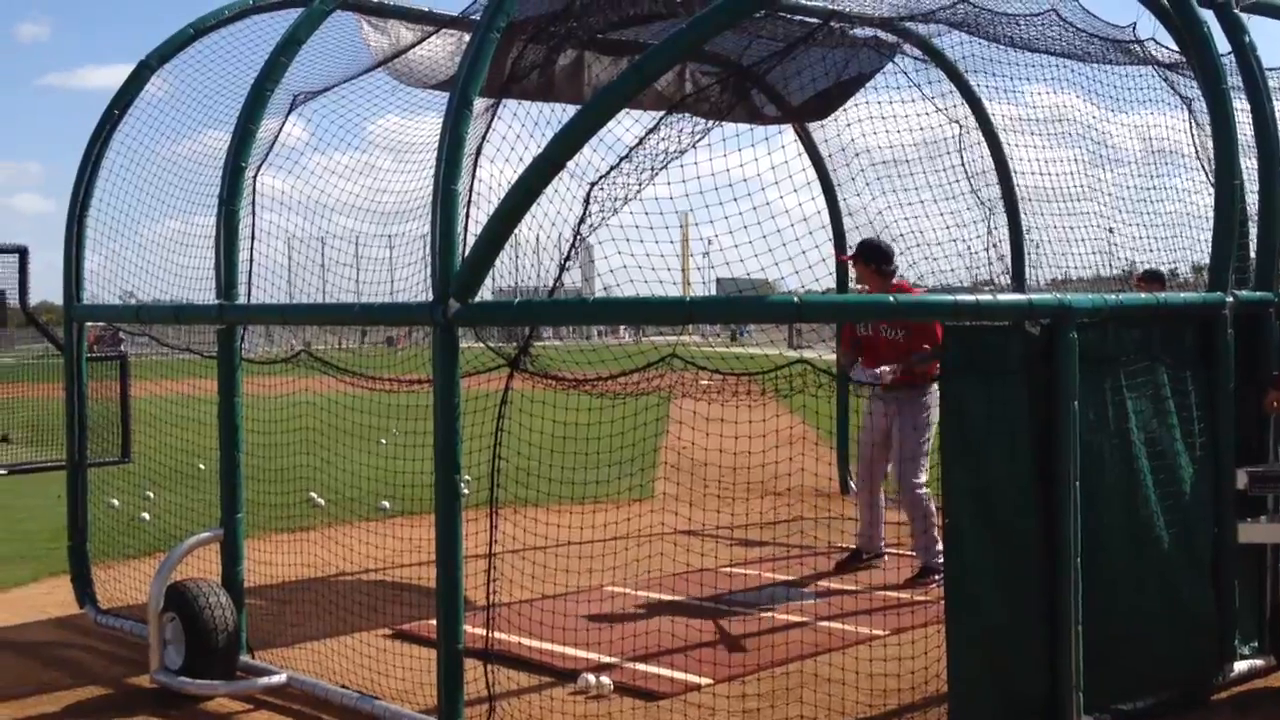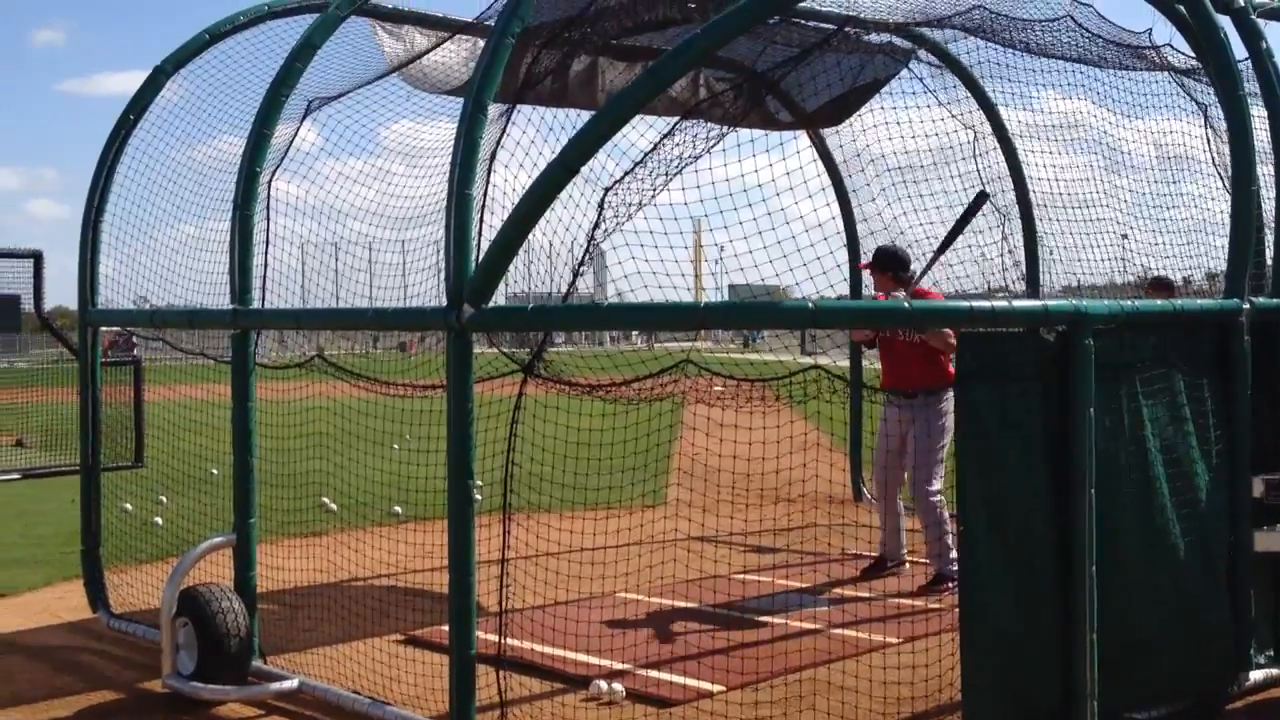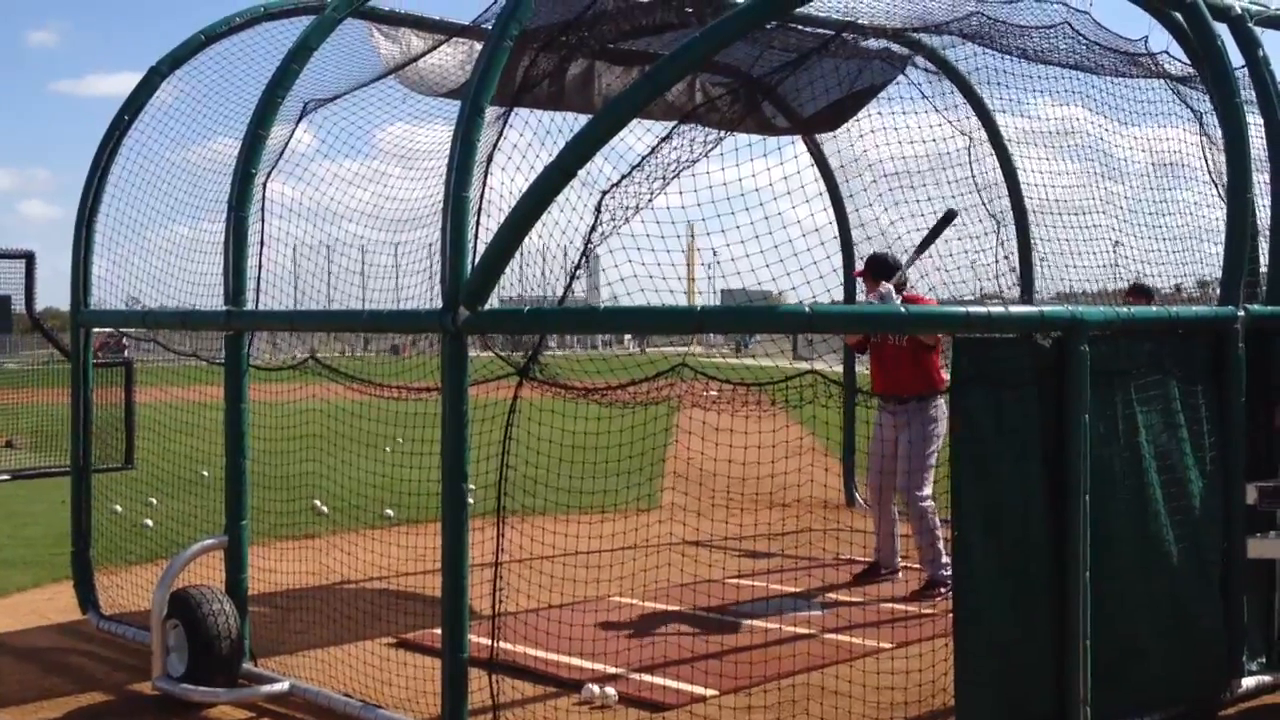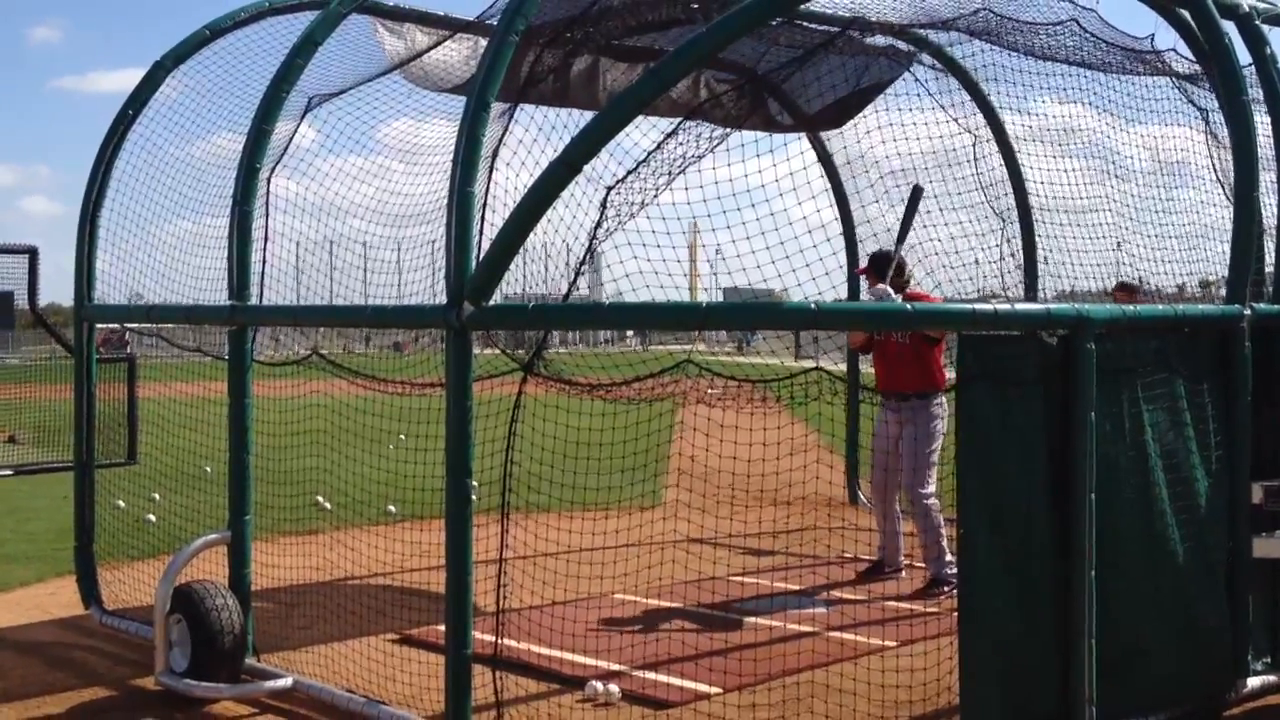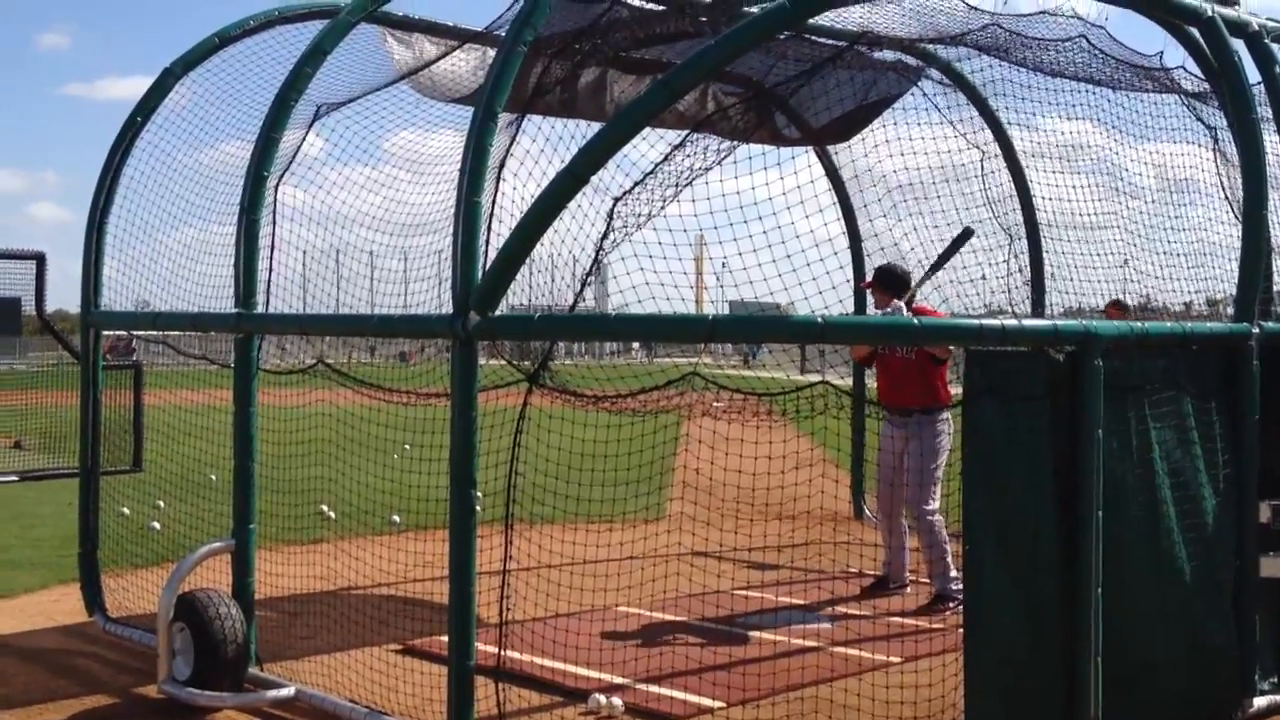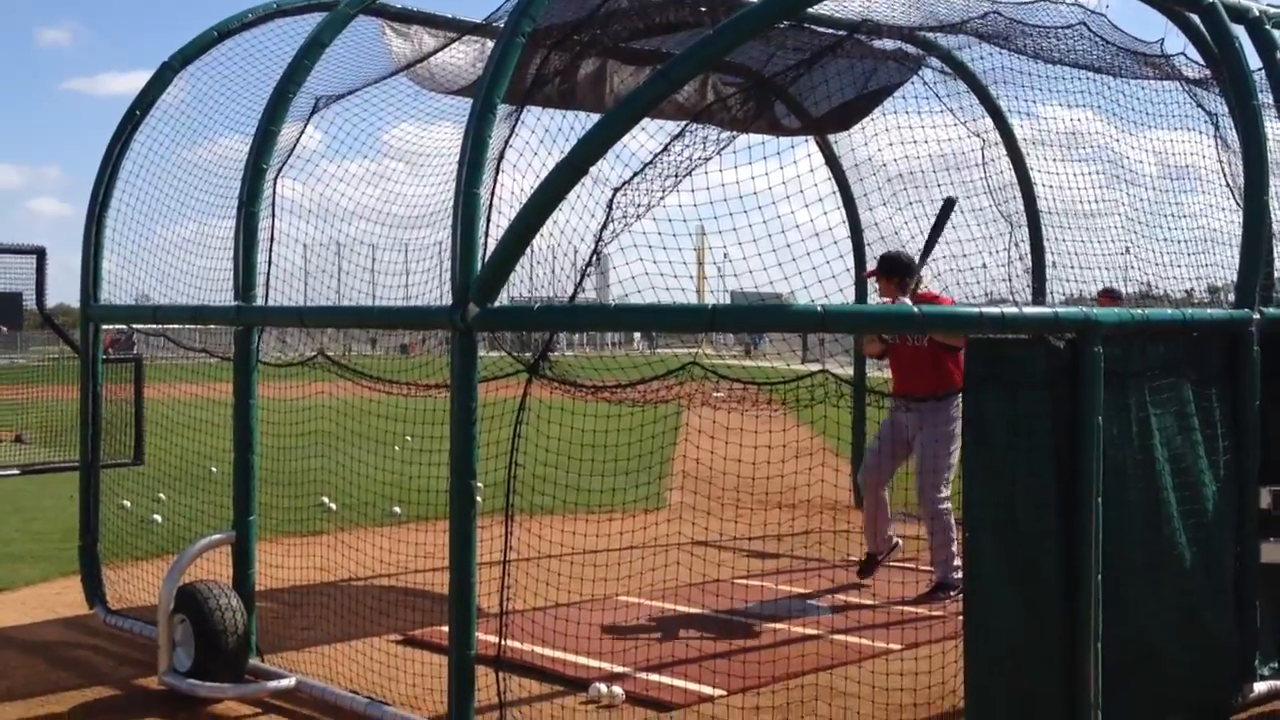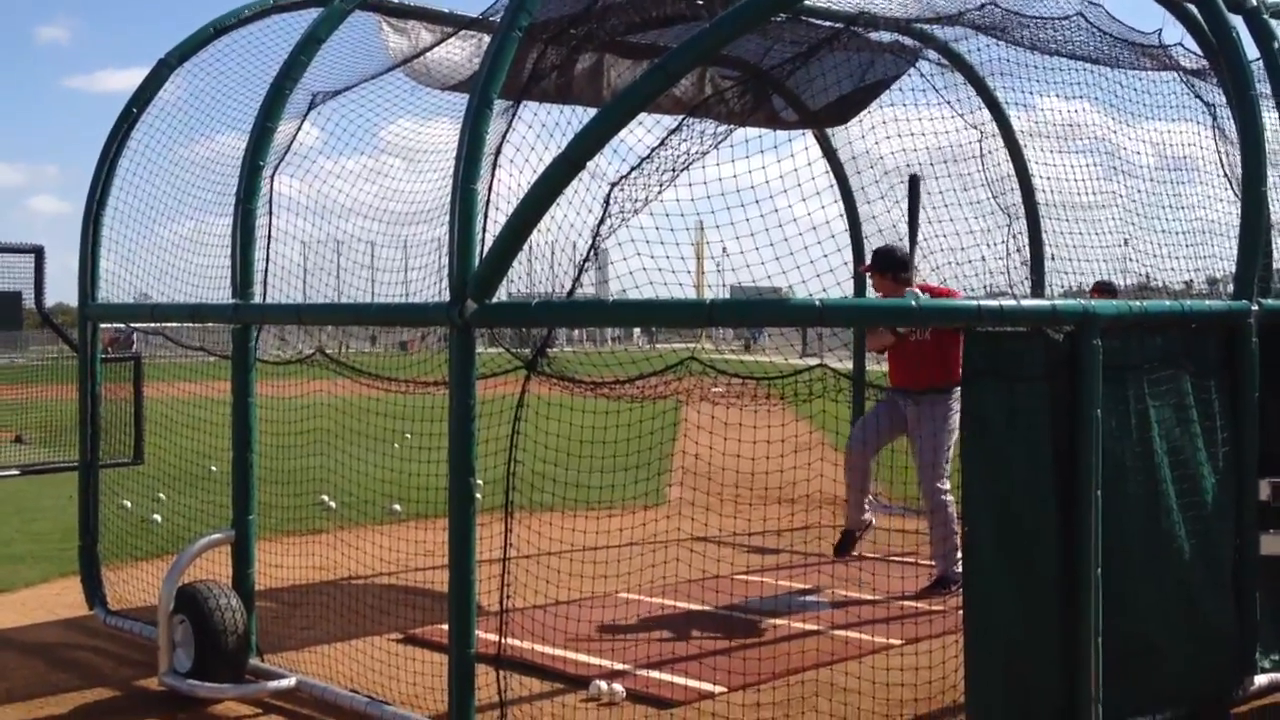
dt=0.3s
person 1, frame 1
left shoulder: (914, 300)
left elbow: (934, 353)
right elbow: (847, 348)
left wrist: (897, 368)
right wrist: (856, 367)
left hip: (914, 398)
right hip: (879, 399)
left knee: (910, 482)
right knee: (867, 477)
left ankle: (934, 562)
right ankle: (869, 547)
person 1, frame 2
left shoulder: (931, 301)
left elbow: (949, 343)
right elbow: (859, 334)
left hip: (931, 405)
right hip: (895, 404)
left knee: (925, 488)
right knee: (885, 483)
left ankle: (948, 569)
right ankle: (892, 554)
person 1, frame 3
left shoulder: (921, 306)
left elbow: (934, 337)
right elbow: (851, 338)
left wrist: (897, 308)
left hip: (923, 410)
right hip: (887, 409)
left knee: (914, 492)
right knee: (879, 489)
left ankle: (941, 574)
right ankle: (886, 561)
person 1, frame 4
left shoulder: (924, 303)
left elbow: (940, 326)
right elbow: (855, 341)
left wrist: (897, 306)
left hip: (924, 407)
right hip: (888, 406)
left knee: (919, 490)
right knee: (882, 487)
left ankle: (945, 572)
right ankle: (890, 559)
person 1, frame 5
left shoulder: (931, 319)
left elbow: (946, 350)
right elbow: (857, 352)
left hip: (929, 423)
right hip: (893, 422)
left knee: (922, 507)
right knee: (888, 504)
left ankle: (950, 588)
right ankle: (895, 574)
person 1, frame 6
left shoulder: (939, 305)
left elbow: (961, 338)
right elbow: (870, 349)
right wrist: (891, 331)
left hip: (941, 409)
right hip: (903, 407)
left knee: (932, 495)
right knee: (870, 475)
left ankle: (950, 577)
right ankle: (880, 543)
person 1, frame 7
left shoulder: (941, 296)
right elbow: (874, 343)
right wrist: (902, 324)
left hip: (938, 401)
right hip: (898, 396)
left knee: (934, 487)
right knee: (857, 446)
left ankle: (952, 572)
right ankle: (857, 521)
